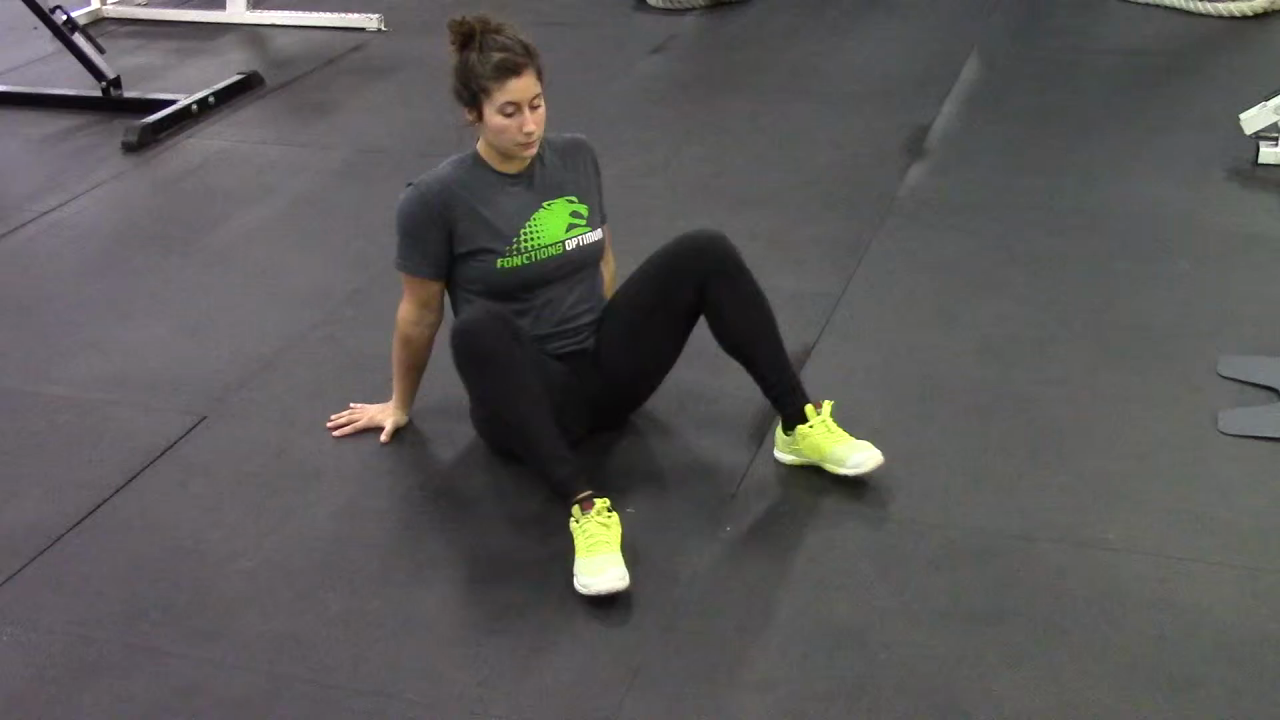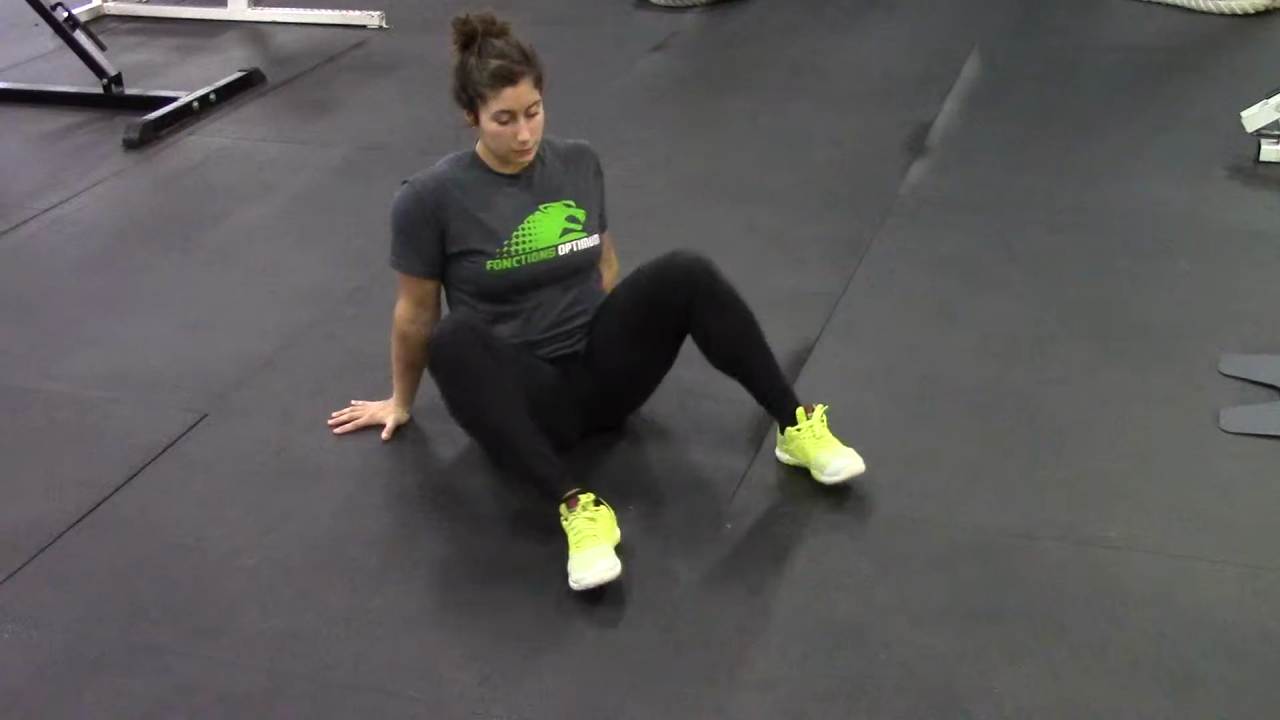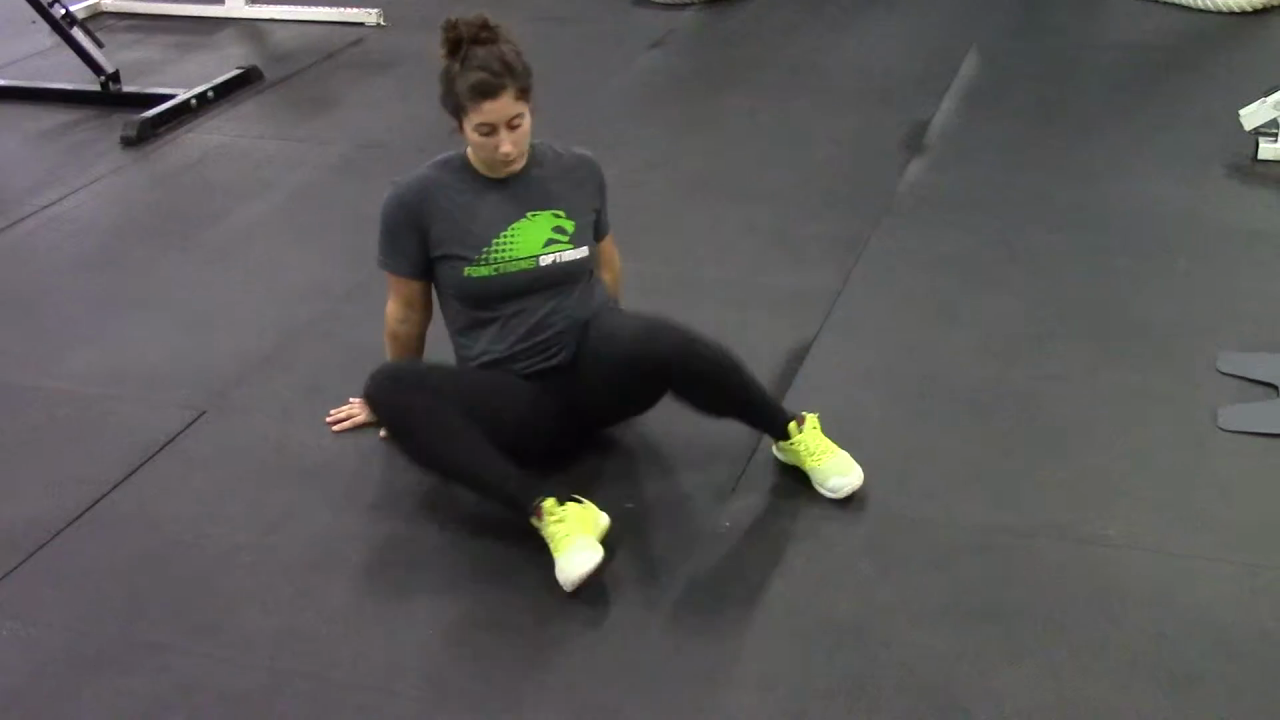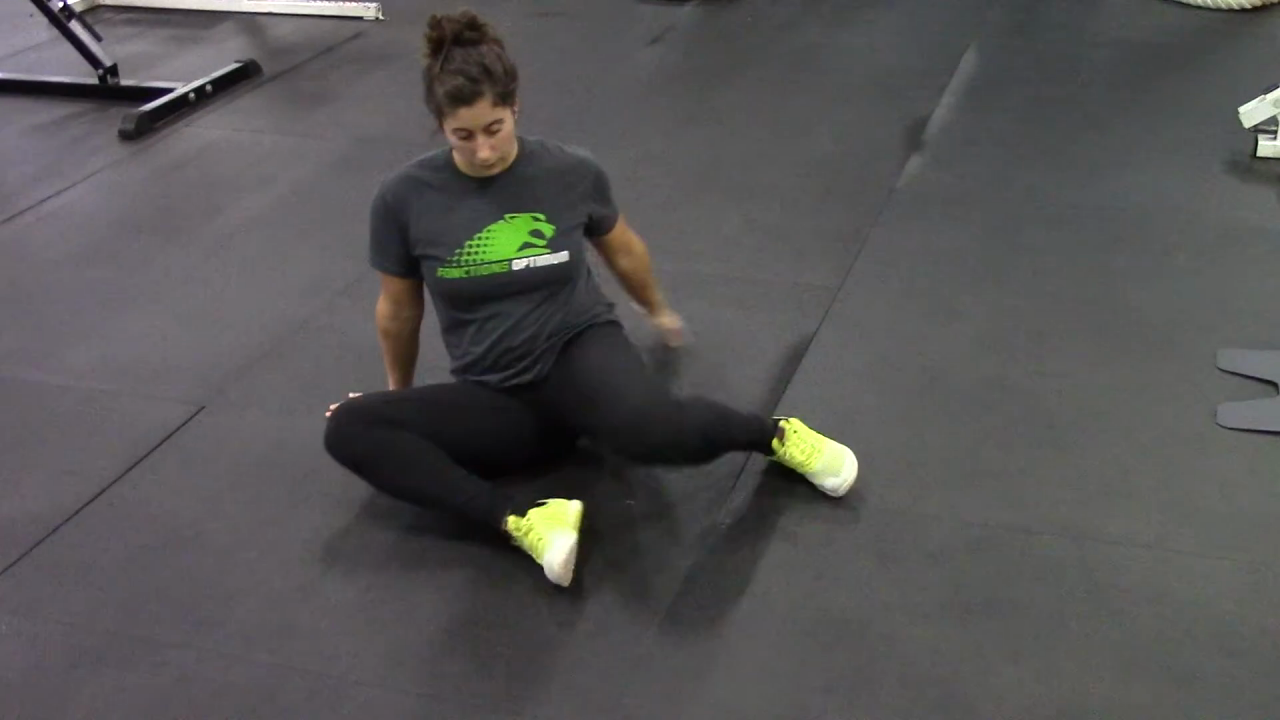
dt=0.2s
person 1, frame 1
left shoulder: (576, 156)
right shoulder: (437, 199)
right elbow: (419, 313)
right wrist: (400, 404)
left hip: (608, 369)
right hip: (528, 393)
left knee: (705, 252)
right knee: (479, 329)
left ankle: (801, 426)
right ankle: (585, 507)
person 1, frame 2
left shoulder: (578, 161)
right shoulder: (432, 197)
right elbow: (416, 312)
right wrist: (401, 400)
left hip: (605, 367)
right hip: (524, 395)
left knee: (686, 273)
right knee: (447, 347)
left ankle: (796, 424)
right ankle: (576, 506)
person 1, frame 3
left shoulder: (576, 171)
right shoulder: (419, 200)
right elbow: (406, 312)
right wrist: (405, 398)
left hip: (590, 358)
right hip: (511, 396)
left knee: (658, 345)
right knee: (387, 387)
left ankle: (792, 430)
right ankle: (550, 513)
person 1, frame 4
left shoulder: (571, 172)
right shoulder: (405, 196)
left elbow: (623, 249)
right elbow: (398, 309)
left wrist: (657, 311)
right wrist: (398, 389)
left hip: (579, 350)
right hip: (494, 398)
left knee: (648, 426)
right knee: (349, 431)
left ankle: (773, 434)
right ankle: (520, 520)
